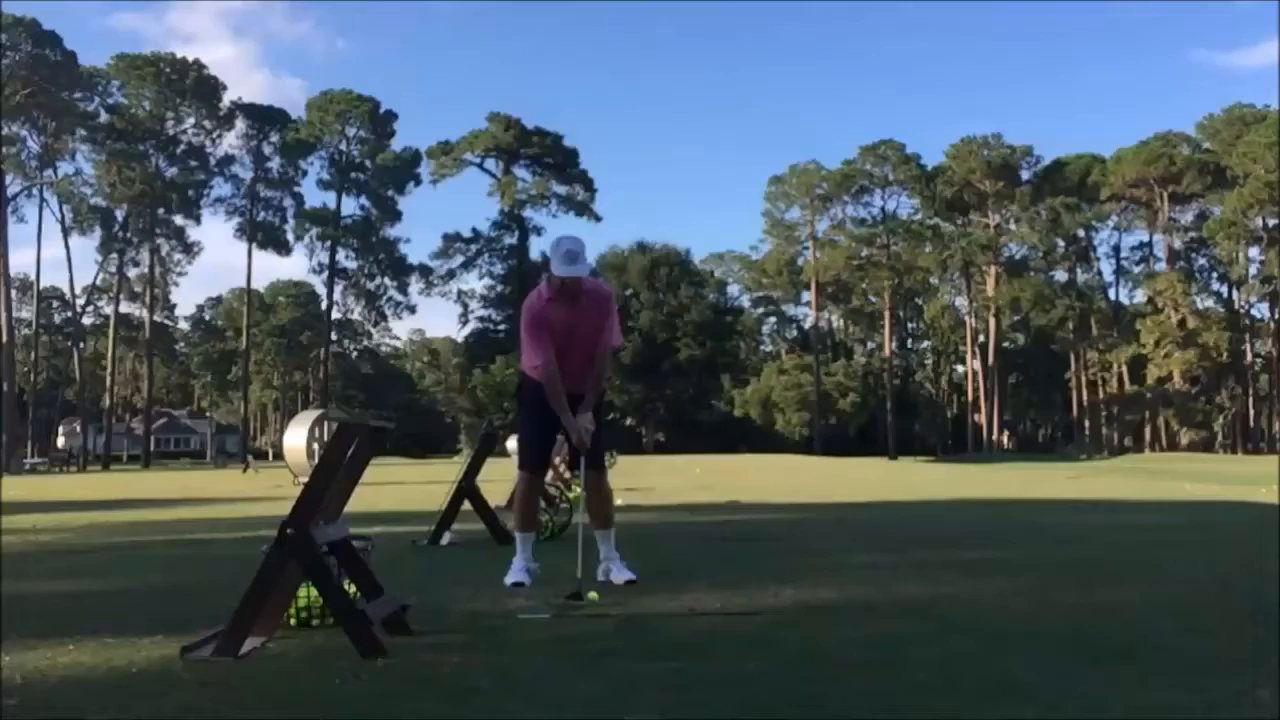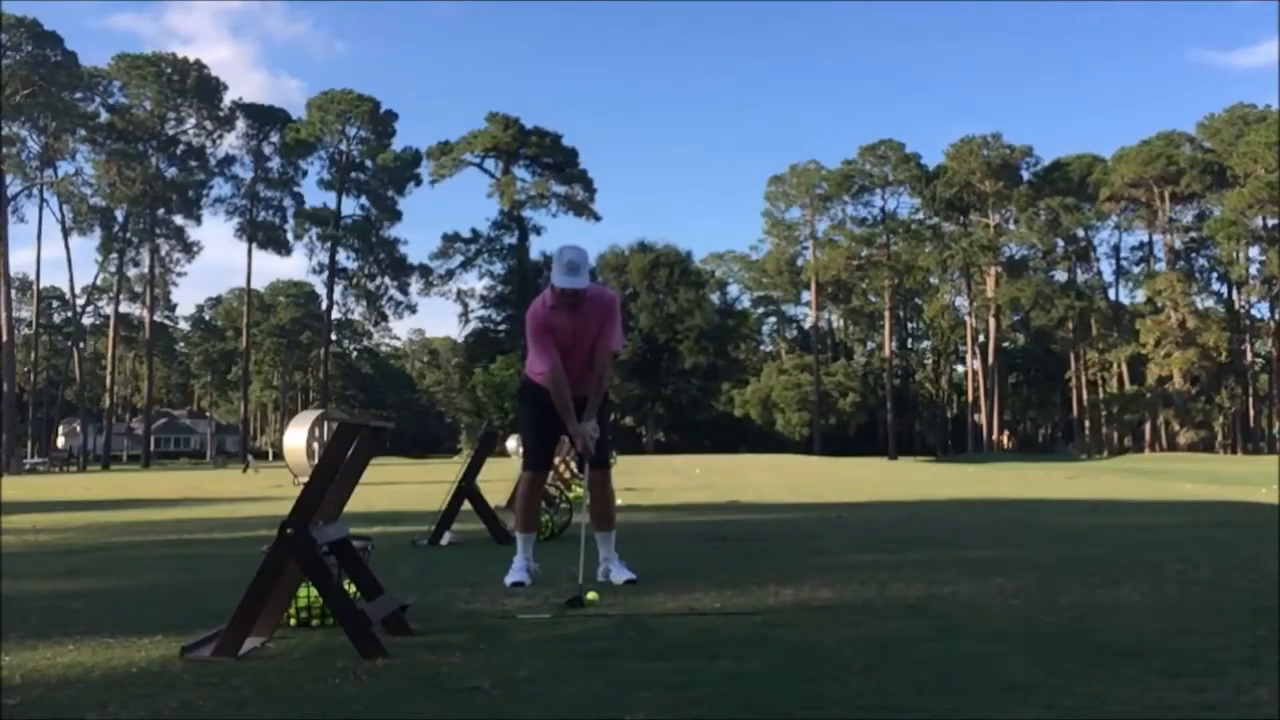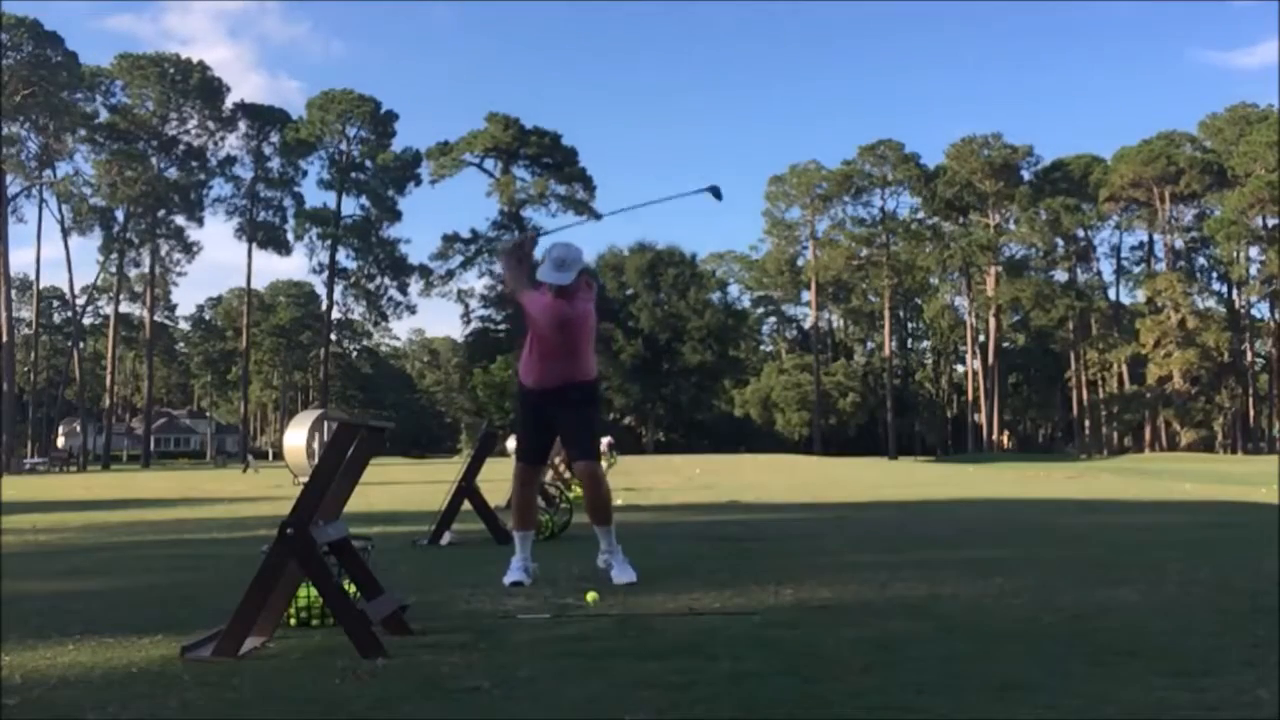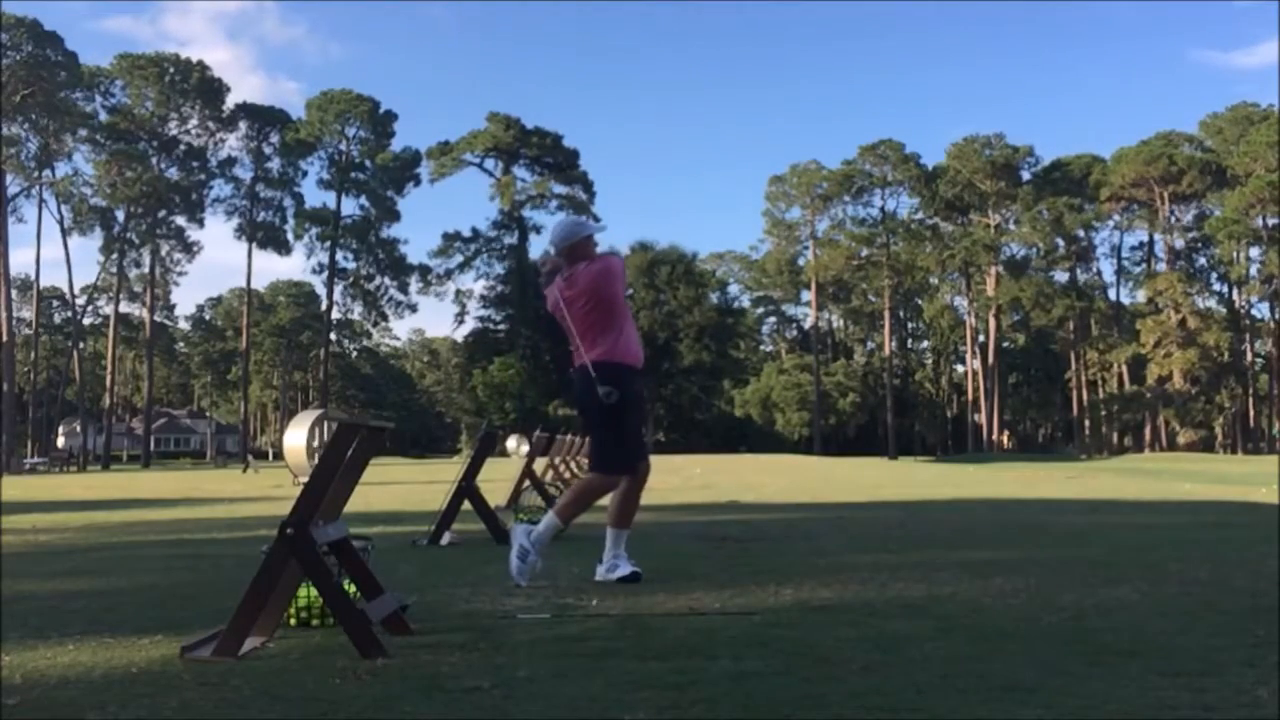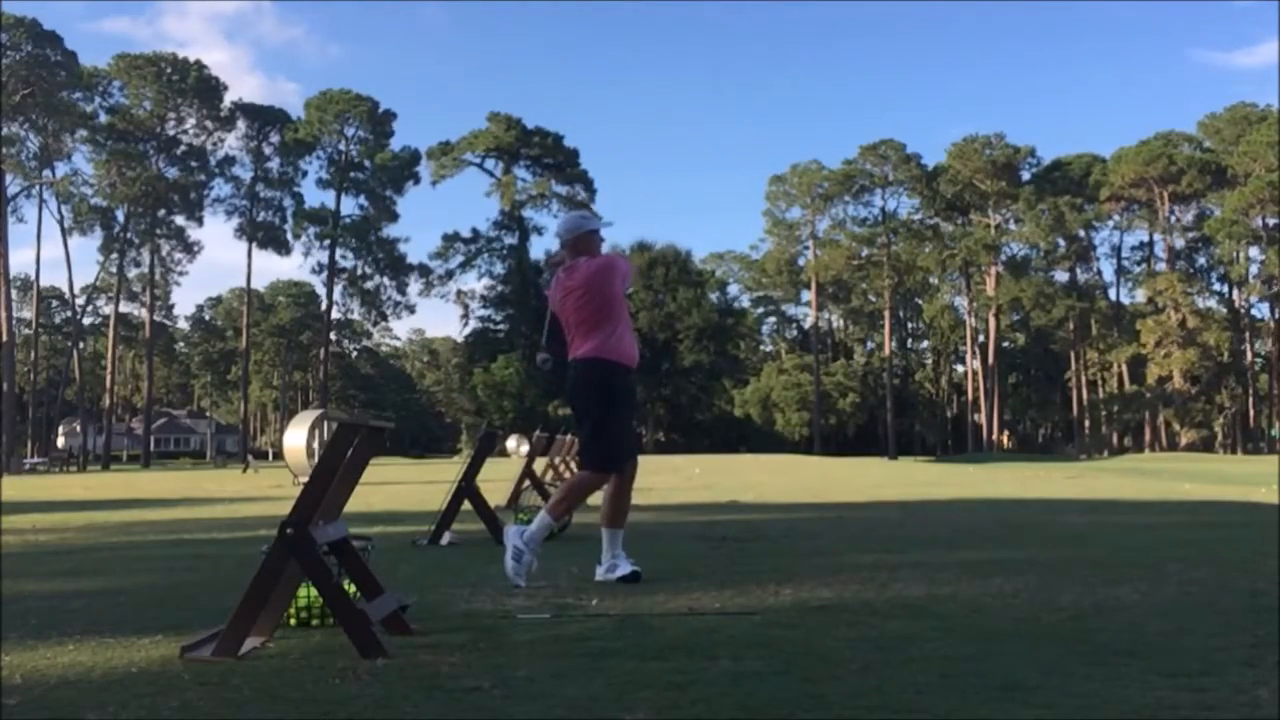
dt=1s
person 1, frame 1
left shoulder: (602, 297)
right shoulder: (534, 306)
left elbow: (602, 357)
right elbow: (546, 368)
left wrist: (586, 411)
right wrist: (567, 421)
left hip: (585, 392)
right hip: (538, 391)
left knee: (595, 474)
right knee: (530, 473)
left ankle: (609, 560)
right ankle: (522, 561)
person 1, frame 2
left shoulder: (606, 302)
right shoulder: (538, 313)
left elbow: (603, 363)
right elbow: (554, 374)
left wrist: (590, 417)
right wrist: (573, 428)
left hip: (589, 394)
right hip: (542, 394)
left knee: (600, 475)
right knee: (533, 474)
left ankle: (609, 560)
right ankle: (523, 560)
person 1, frame 3
left shoulder: (565, 312)
right shoulder: (579, 287)
left elbow: (519, 288)
left wrist: (508, 256)
right wrist: (524, 254)
left hip: (574, 396)
right hip: (534, 392)
left knee: (589, 472)
right knee: (525, 475)
left ankle: (610, 552)
right ankle: (521, 559)
person 1, frame 4
left shoulder: (556, 291)
right shoulder: (607, 268)
left wrist: (553, 272)
right wrist: (560, 268)
left hip: (599, 380)
right hip: (611, 379)
left knee: (637, 469)
right knee: (607, 473)
left ankle: (613, 559)
right ankle: (535, 538)
person 1, frame 5
left shoulder: (558, 285)
right shoulder: (606, 266)
right elbow: (624, 267)
left wrist: (565, 266)
right wrist: (572, 263)
left hip: (593, 375)
right hip: (603, 376)
left knee: (624, 466)
right knee: (598, 469)
left ankle: (611, 558)
right ankle: (528, 537)
